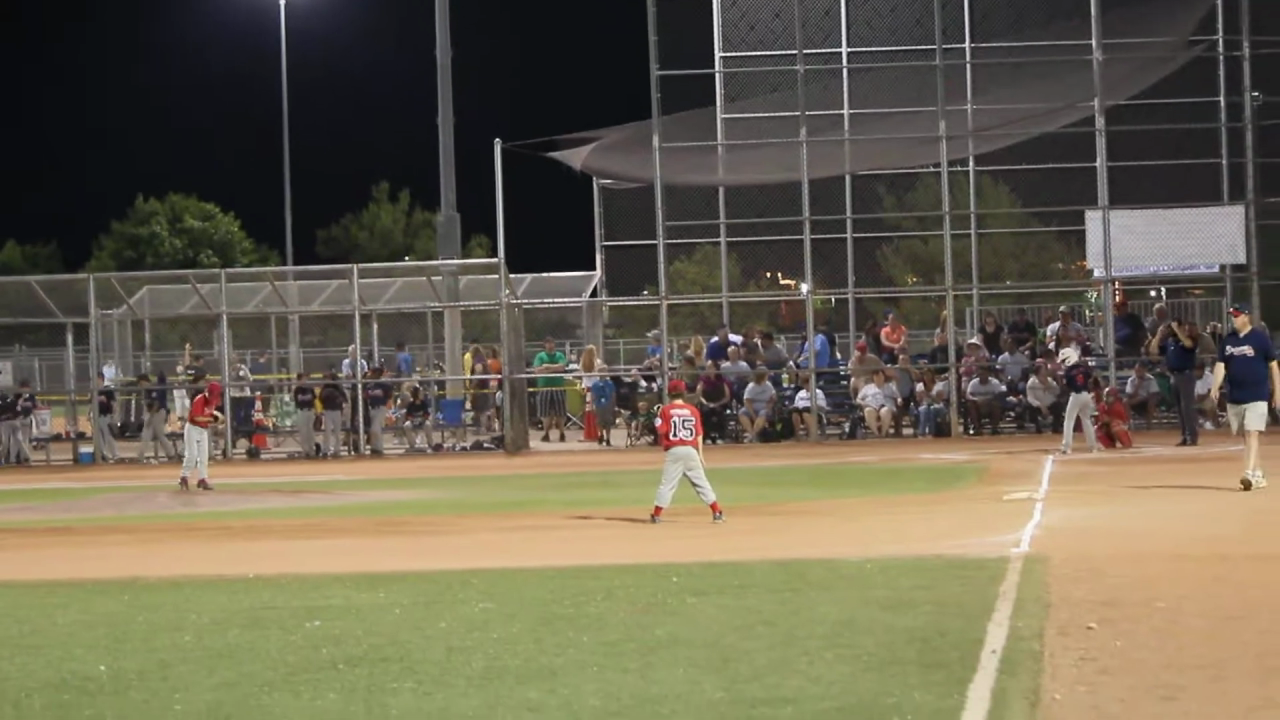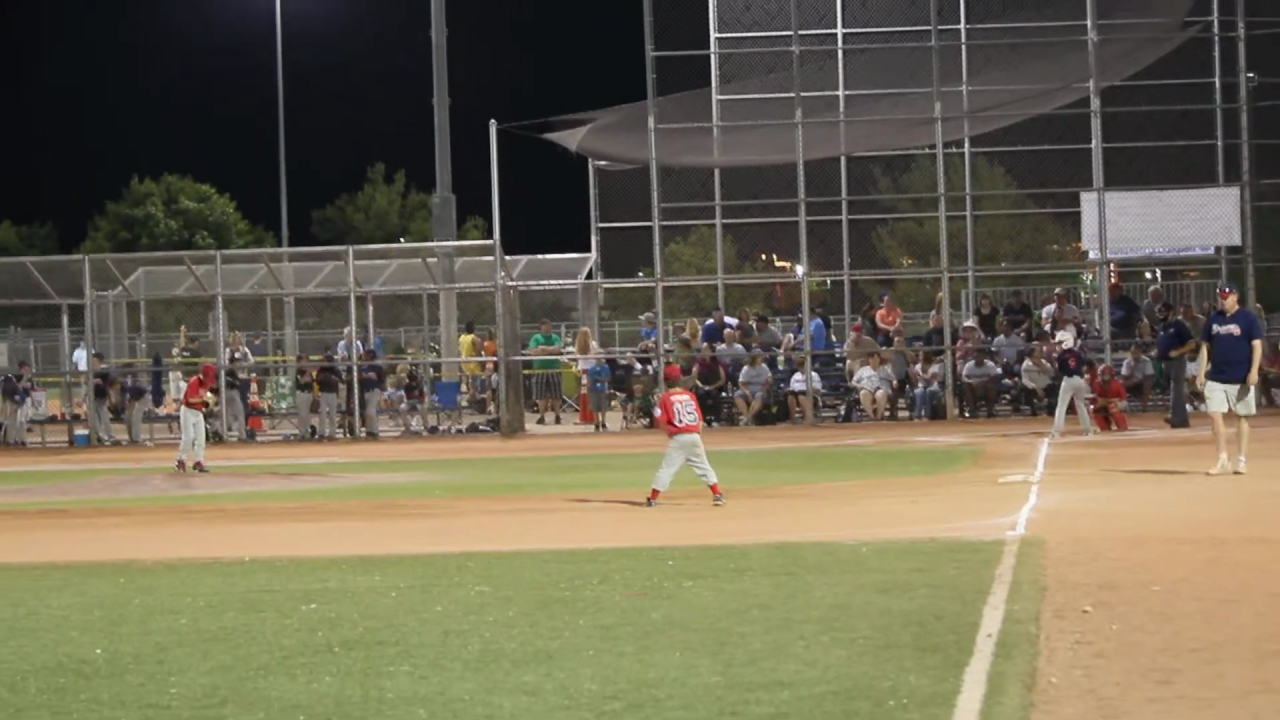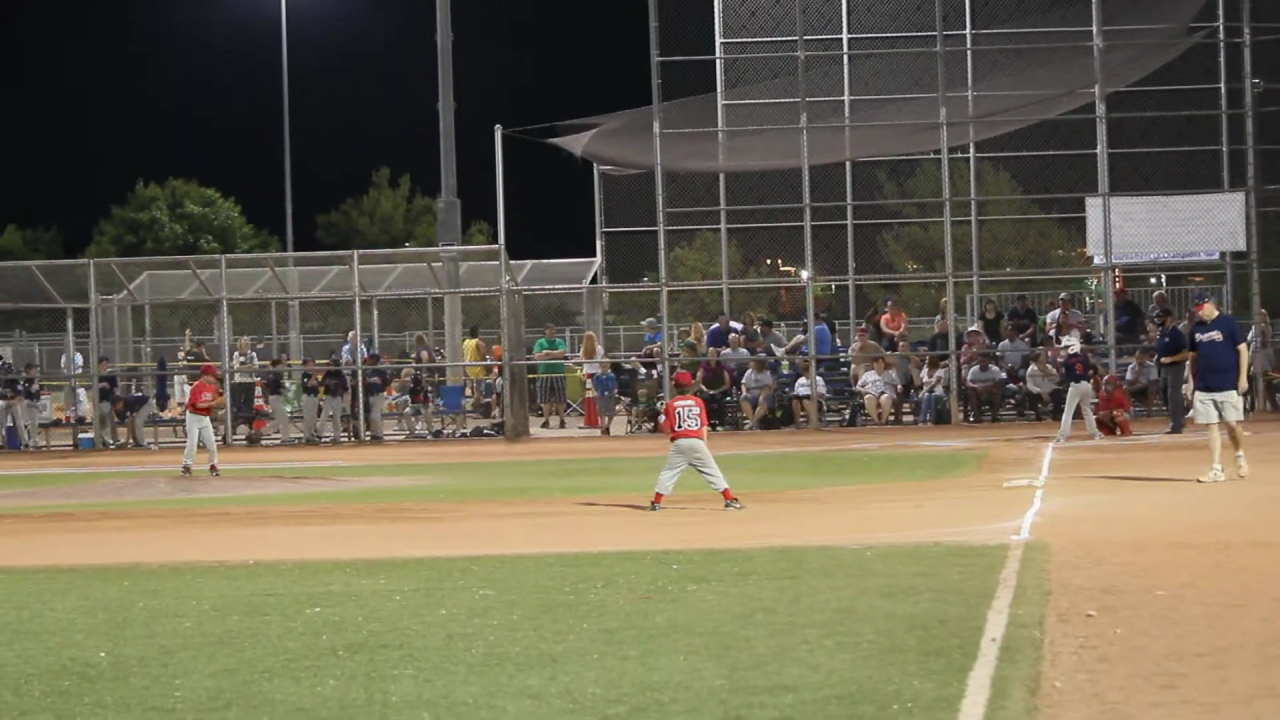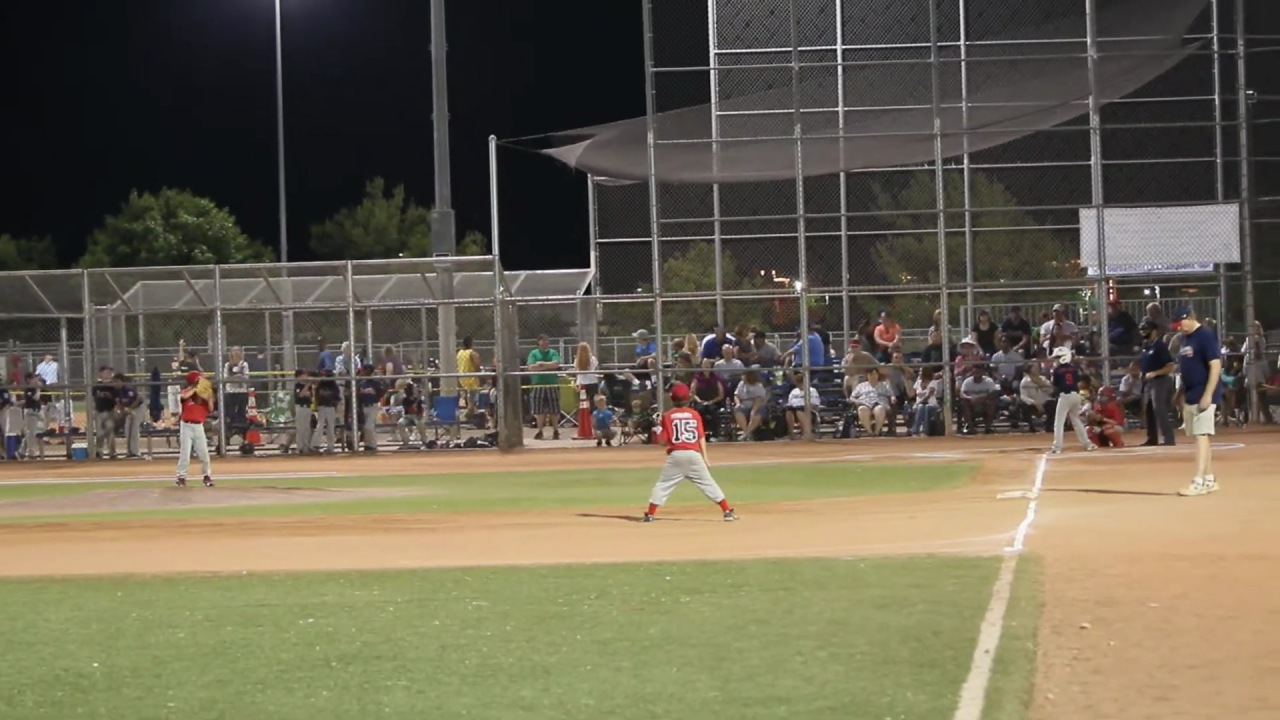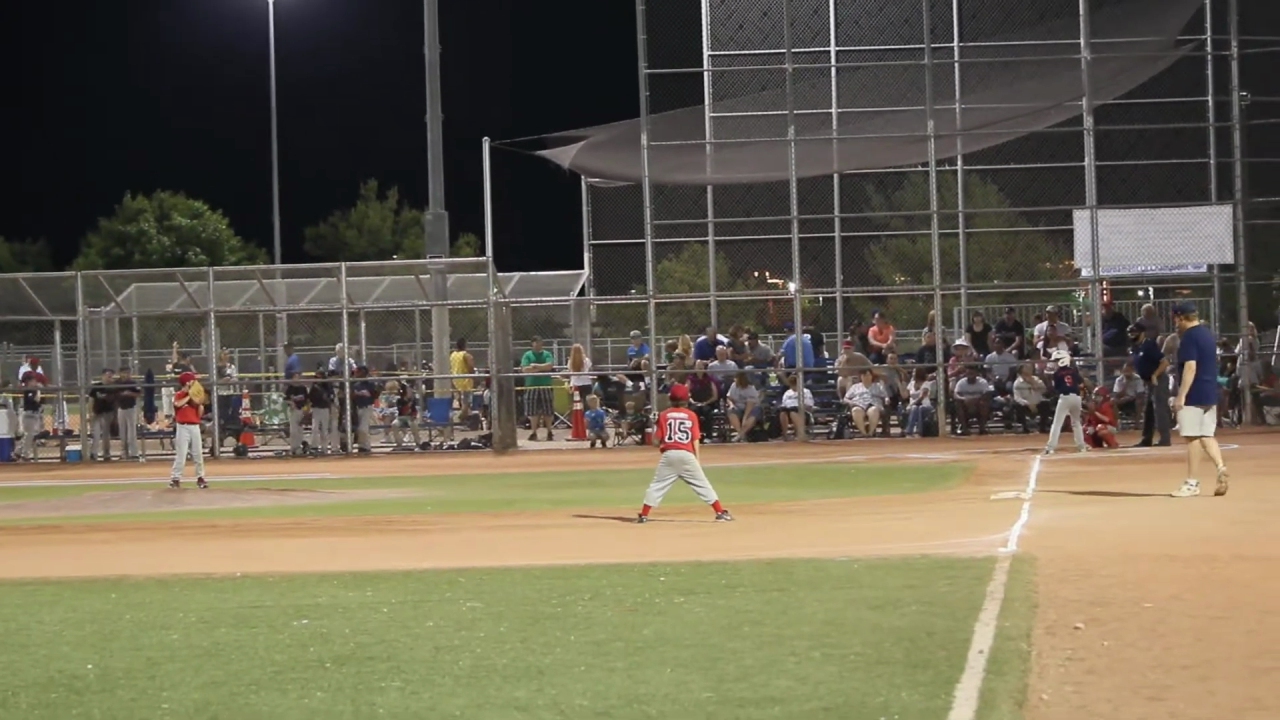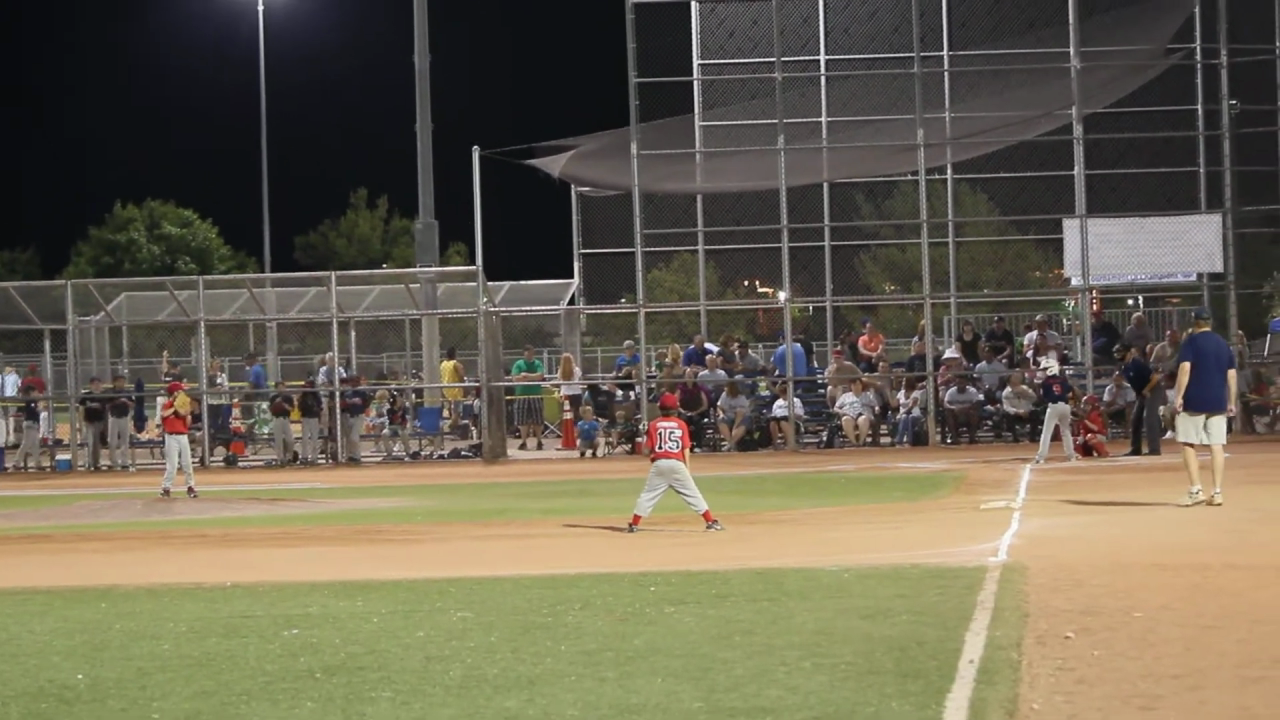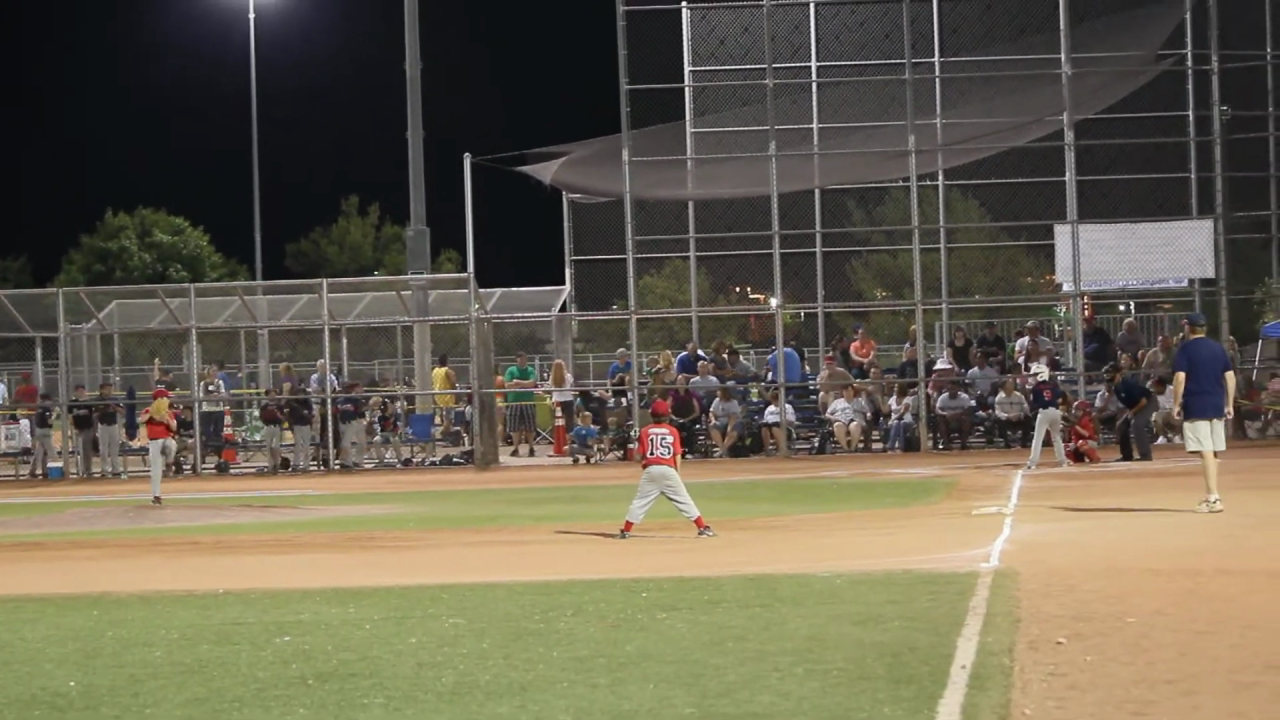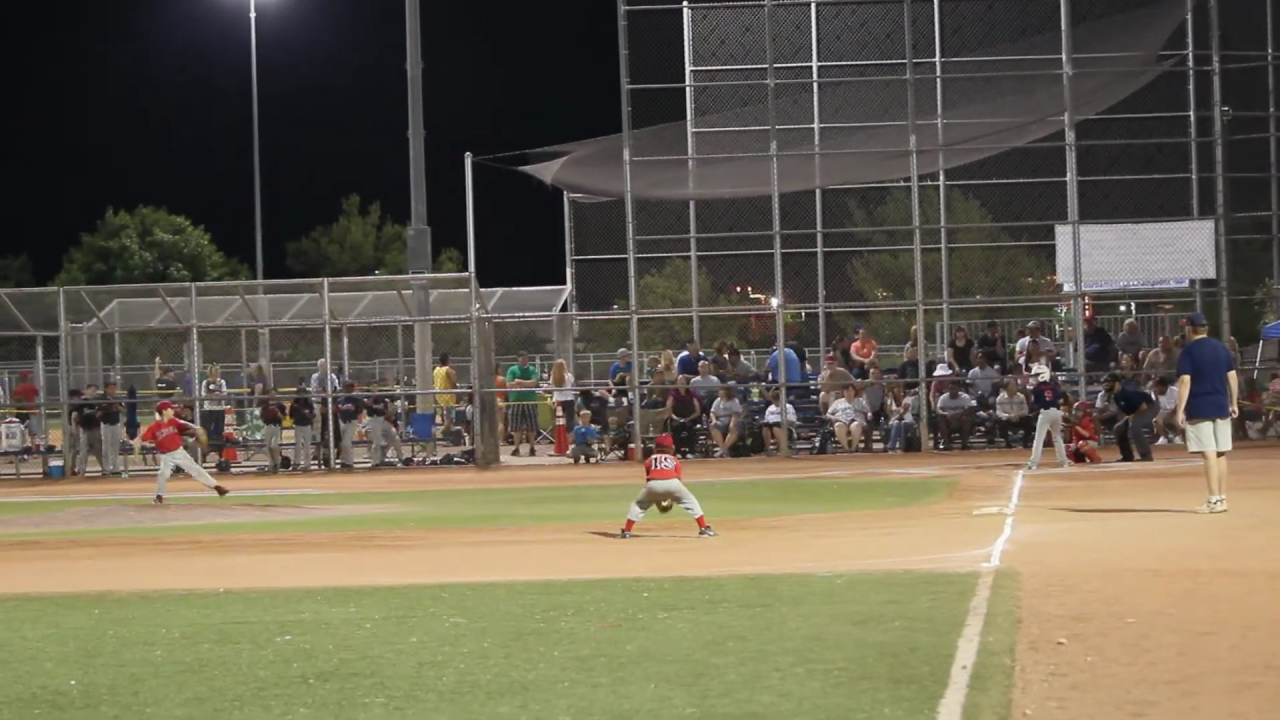
dt=0.5s
person 1, frame 1
left shoulder: (1261, 338)
right shoulder: (1226, 340)
right elbow: (1220, 366)
right wrist: (1215, 387)
left hip: (1257, 396)
right hip: (1234, 397)
left knee: (1252, 433)
right knee: (1246, 436)
left ankle: (1249, 474)
right ankle: (1258, 476)
person 1, frame 2
left shoulder: (1248, 318)
right shoulder: (1213, 319)
left elbow: (1257, 346)
right elbow: (1206, 346)
left wrist: (1254, 370)
right wrist: (1202, 372)
left hip: (1241, 378)
right hip: (1216, 377)
left knee: (1242, 418)
right knee: (1215, 415)
left ankle: (1241, 460)
right ankle: (1223, 459)
person 1, frame 3
left shoulder: (1229, 323)
right shoulder: (1196, 328)
left elbow: (1243, 350)
right elbow: (1193, 357)
left wrist: (1243, 377)
right wrist: (1192, 382)
left hip: (1228, 384)
right hip: (1204, 387)
left knee: (1232, 423)
right knee: (1212, 426)
left ankle: (1240, 455)
right ankle: (1217, 469)
person 1, frame 4
left shoulder: (1206, 336)
right shoulder: (1185, 339)
left elbow: (1216, 366)
left wrist: (1208, 394)
right wrist: (1180, 393)
left hip: (1204, 396)
right hip: (1191, 396)
left knee: (1201, 436)
right knee: (1200, 437)
left ankle: (1198, 482)
right ankle: (1210, 480)
person 1, frame 5
left shoulder: (1189, 336)
right shoulder: (1207, 334)
left elbow: (1190, 368)
left wrist: (1180, 395)
left hip: (1194, 394)
right hip: (1211, 393)
left knee: (1192, 437)
right knee: (1207, 436)
left ankle: (1192, 484)
right ankle: (1221, 469)
person 1, frame 6
left shoulder: (1191, 341)
right shoulder: (1223, 343)
left elbow: (1185, 369)
right elbow: (1232, 375)
left wrist: (1179, 396)
right wrist: (1232, 402)
left hip: (1194, 400)
right hip: (1218, 401)
left knee: (1188, 444)
right knee: (1216, 446)
left ankle: (1196, 490)
right ankle: (1217, 492)
person 1, frame 7
left shoulder: (1185, 349)
right shoulder: (1218, 348)
left elbow: (1180, 378)
right elbow: (1230, 377)
left wrist: (1176, 404)
right wrist: (1229, 404)
left hip: (1195, 407)
right hip: (1217, 406)
left knee: (1206, 453)
right knee: (1213, 453)
left ankle: (1214, 499)
right ankle: (1211, 497)
person 1, frame 8
left shoulder: (1189, 351)
right shoulder: (1221, 347)
left elbow: (1185, 382)
right elbow: (1233, 377)
left wrist: (1180, 410)
right wrist: (1234, 403)
left hip: (1199, 408)
right hip: (1221, 407)
left knee: (1209, 453)
right knee: (1221, 453)
left ankle: (1214, 500)
right ankle: (1222, 498)
